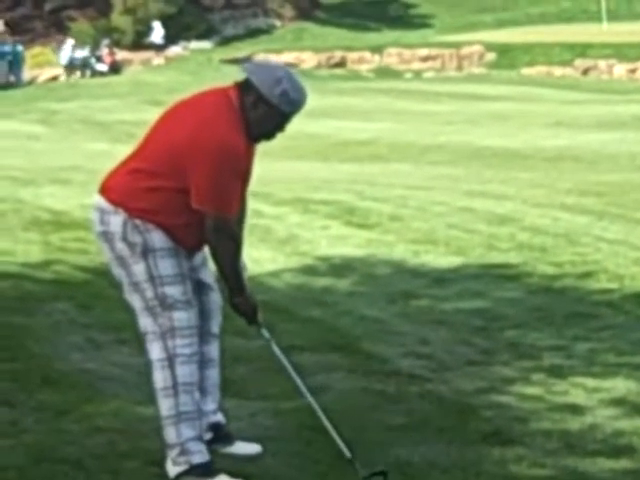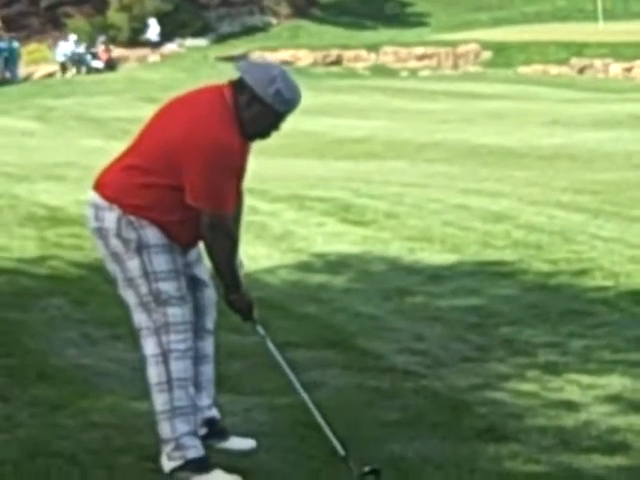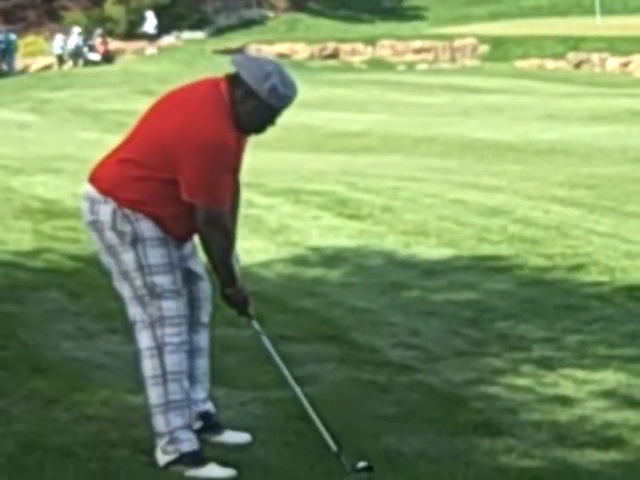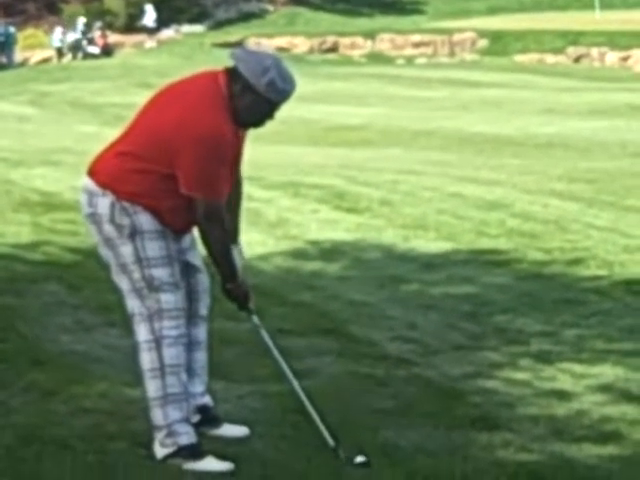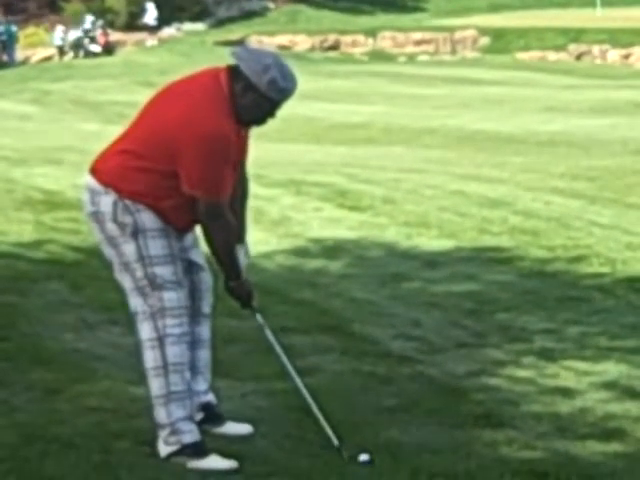
dt=0.2s
person 1, frame 1
left shoulder: (229, 109)
right shoulder: (221, 139)
left elbow: (234, 202)
right elbow: (219, 229)
left wrist: (236, 268)
right wrist: (239, 291)
left hip: (166, 223)
right hip: (133, 223)
left knee: (205, 318)
right knee: (175, 336)
left ankle: (207, 426)
person 1, frame 2
left shoulder: (225, 107)
right shoulder: (215, 137)
left elbow: (230, 196)
right elbow: (214, 226)
left wrist: (234, 261)
right wrist: (235, 288)
left hip: (163, 219)
right hip: (129, 220)
left knee: (200, 313)
right knee: (169, 331)
left ankle: (201, 421)
person 1, frame 3
left shoulder: (222, 100)
right shoulder: (209, 132)
left elbow: (229, 188)
right elbow: (211, 220)
left wrist: (230, 253)
right wrist: (231, 283)
left hip: (157, 211)
right hip: (123, 212)
left knee: (195, 305)
right knee: (164, 324)
left ankle: (196, 414)
person 1, frame 4
left shoulder: (221, 93)
right shoulder: (207, 126)
left elbow: (231, 177)
right elbow: (210, 214)
left wrist: (234, 245)
right wrist: (231, 278)
left hip: (156, 204)
right hip: (121, 205)
left knee: (193, 298)
right knee: (162, 317)
left ankle: (194, 407)
right ankle: (173, 439)
person 1, frame 5
left shoulder: (225, 92)
right shoulder: (209, 125)
left elbow: (236, 174)
right elbow: (213, 213)
left wrist: (240, 244)
right wrist: (235, 276)
left hip: (159, 201)
right hip: (124, 202)
left knee: (197, 296)
right knee: (166, 315)
left ankle: (198, 405)
right ankle: (177, 437)
